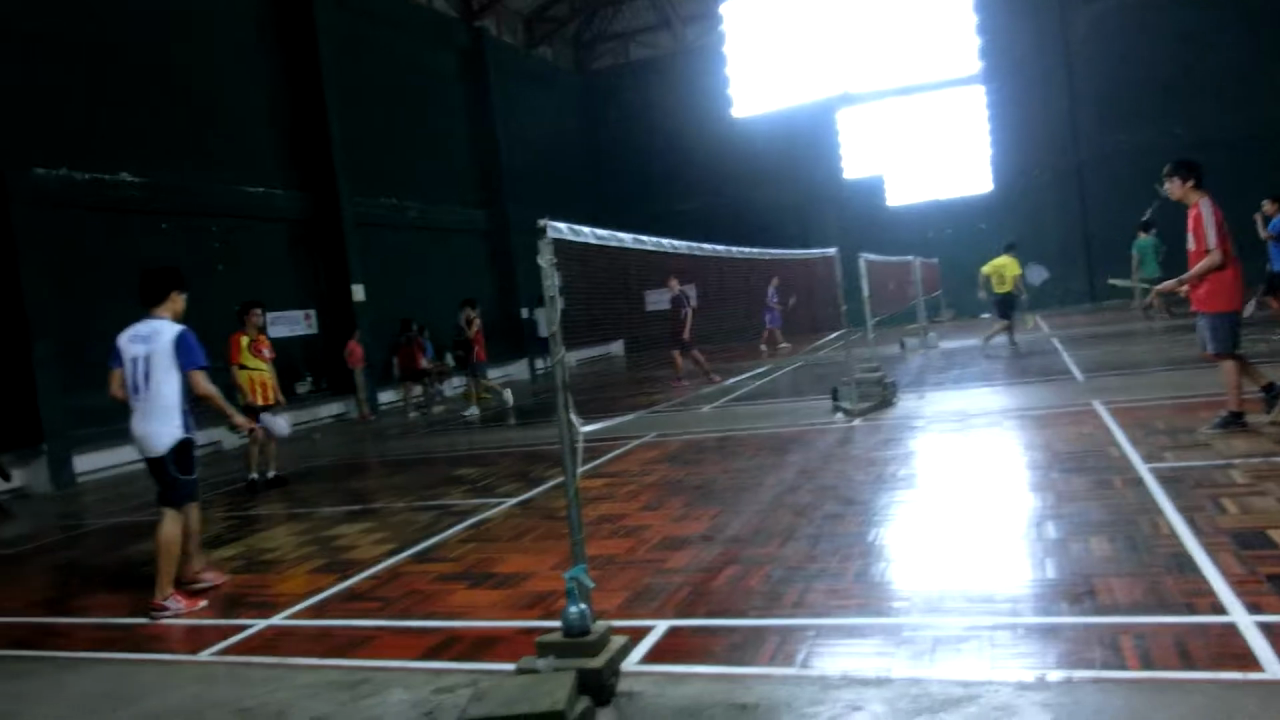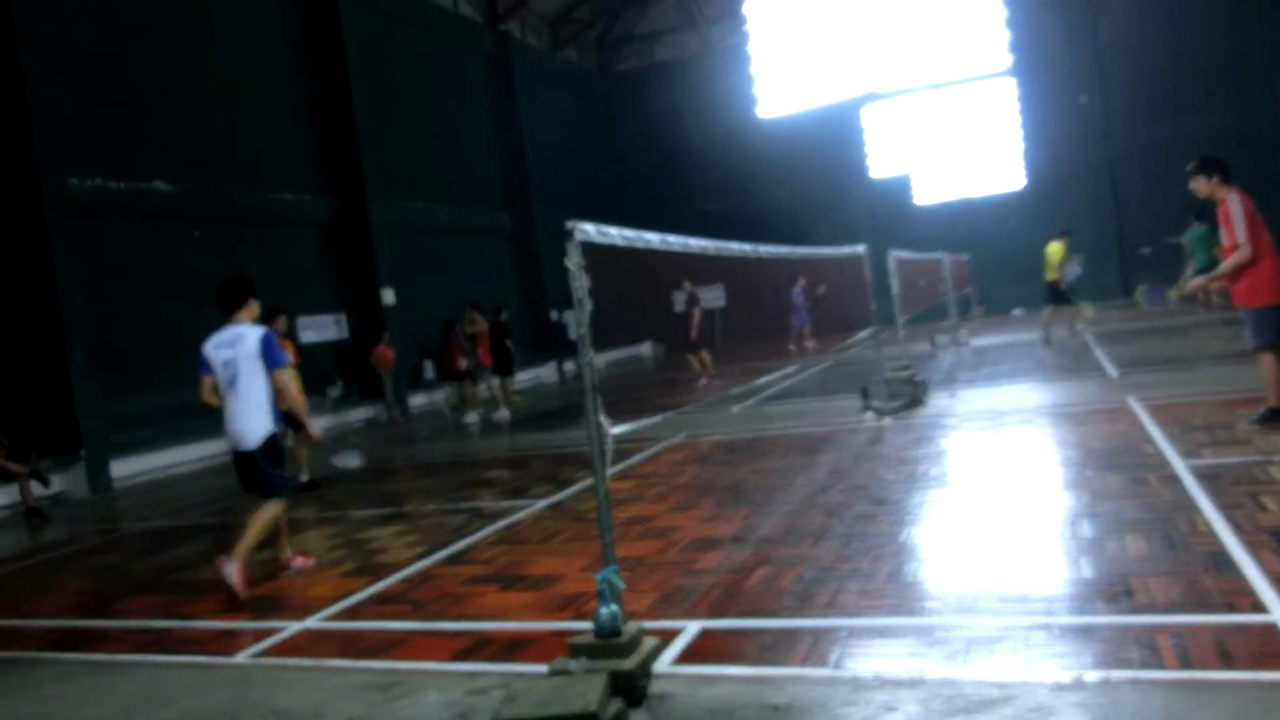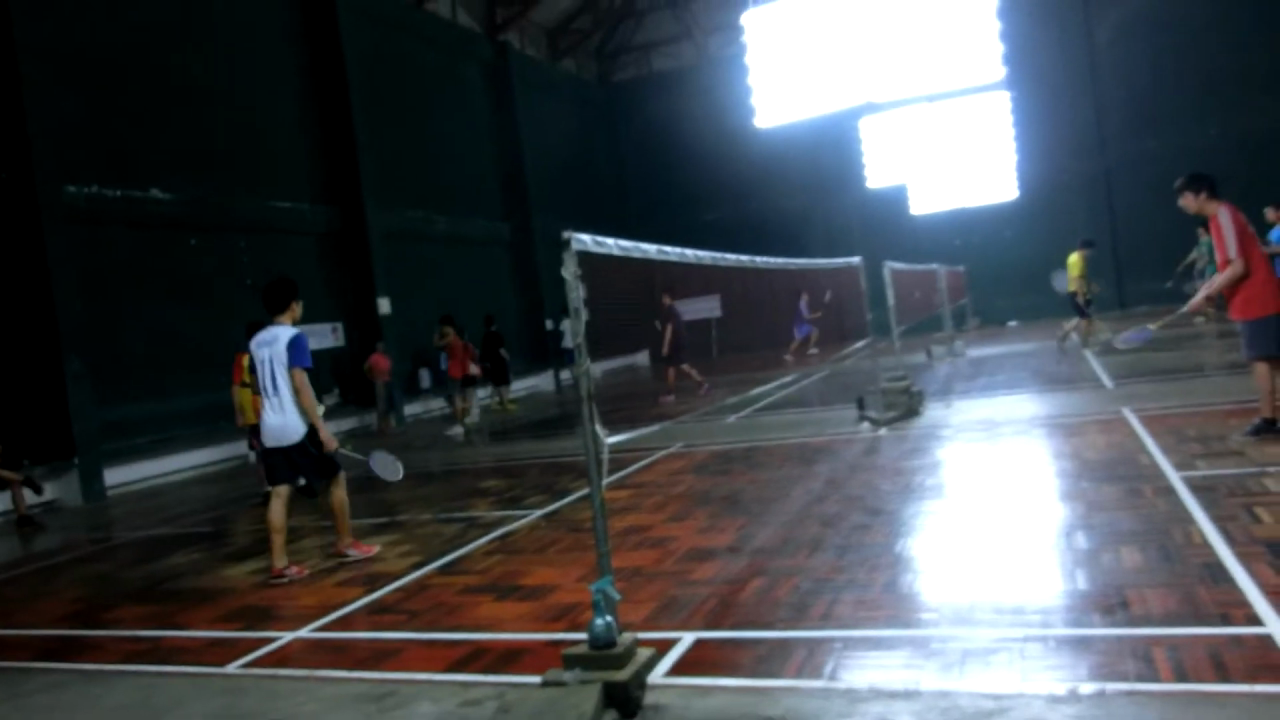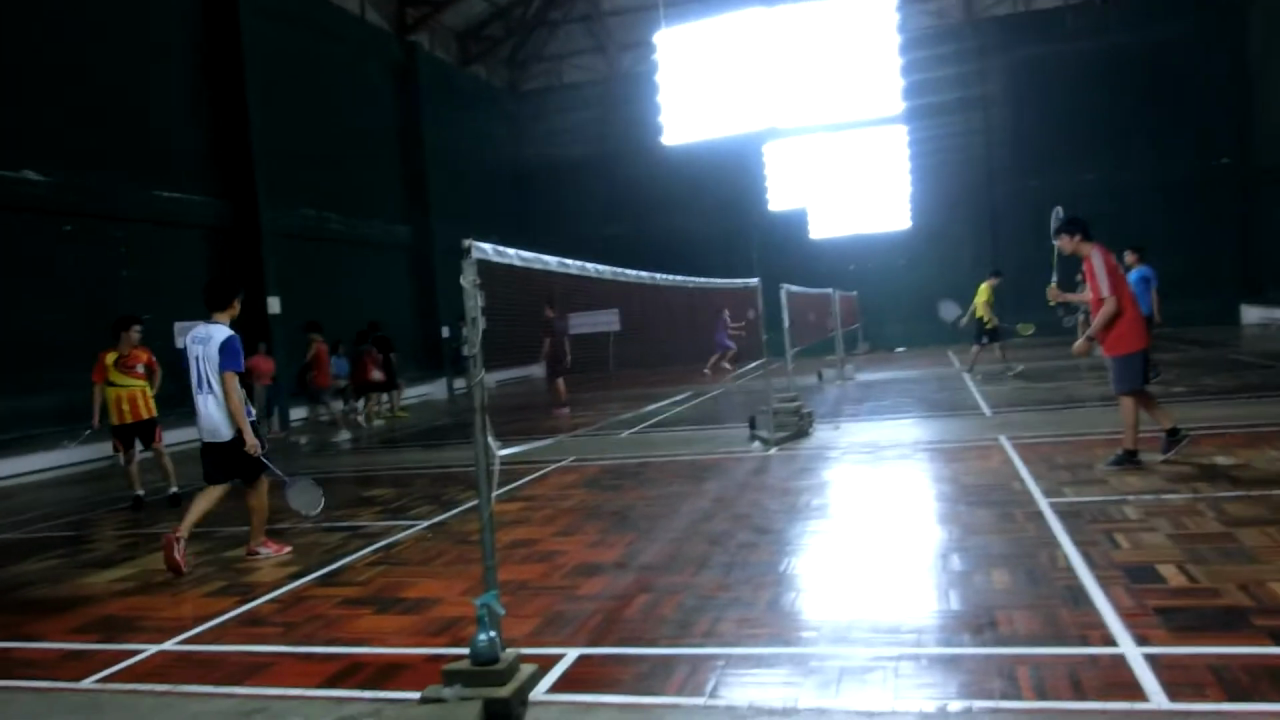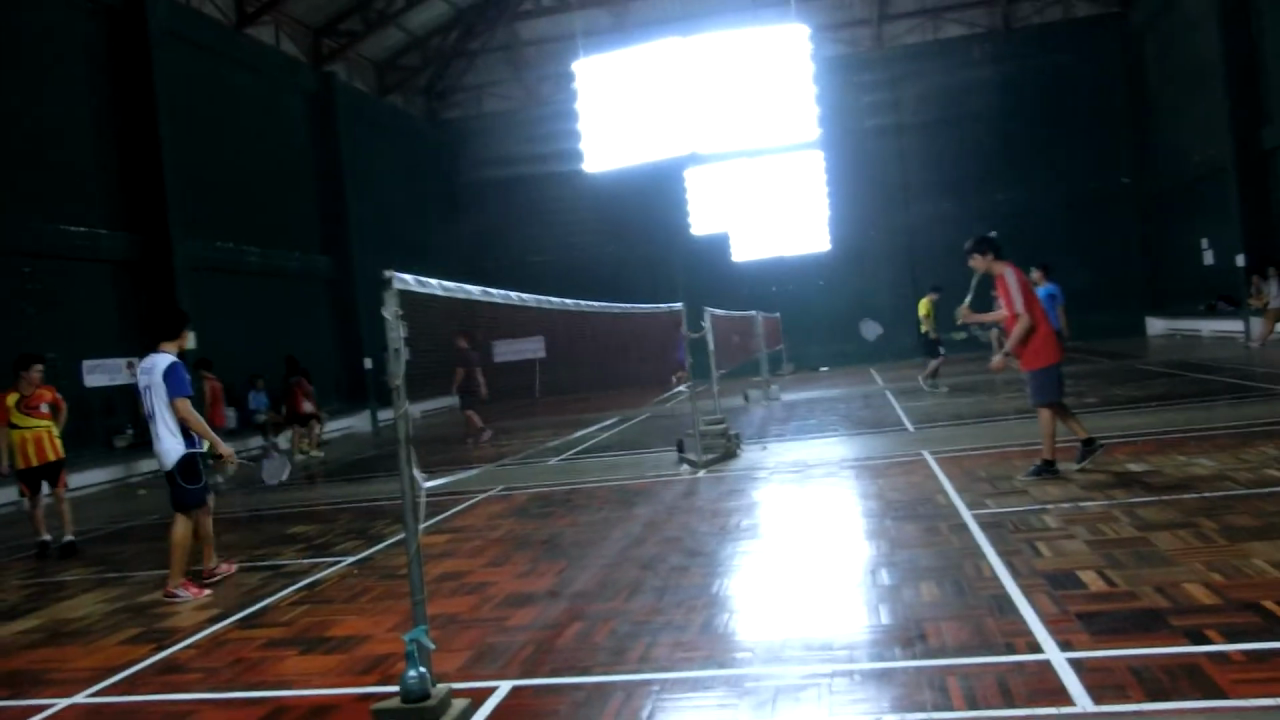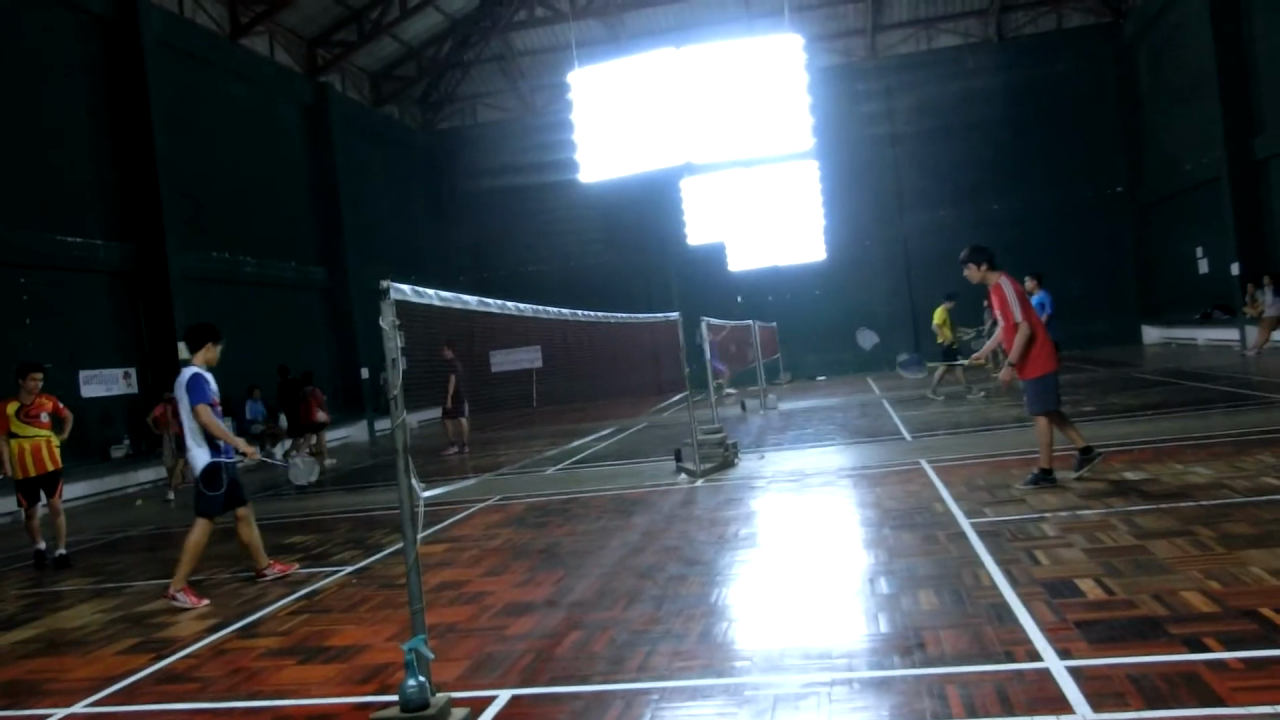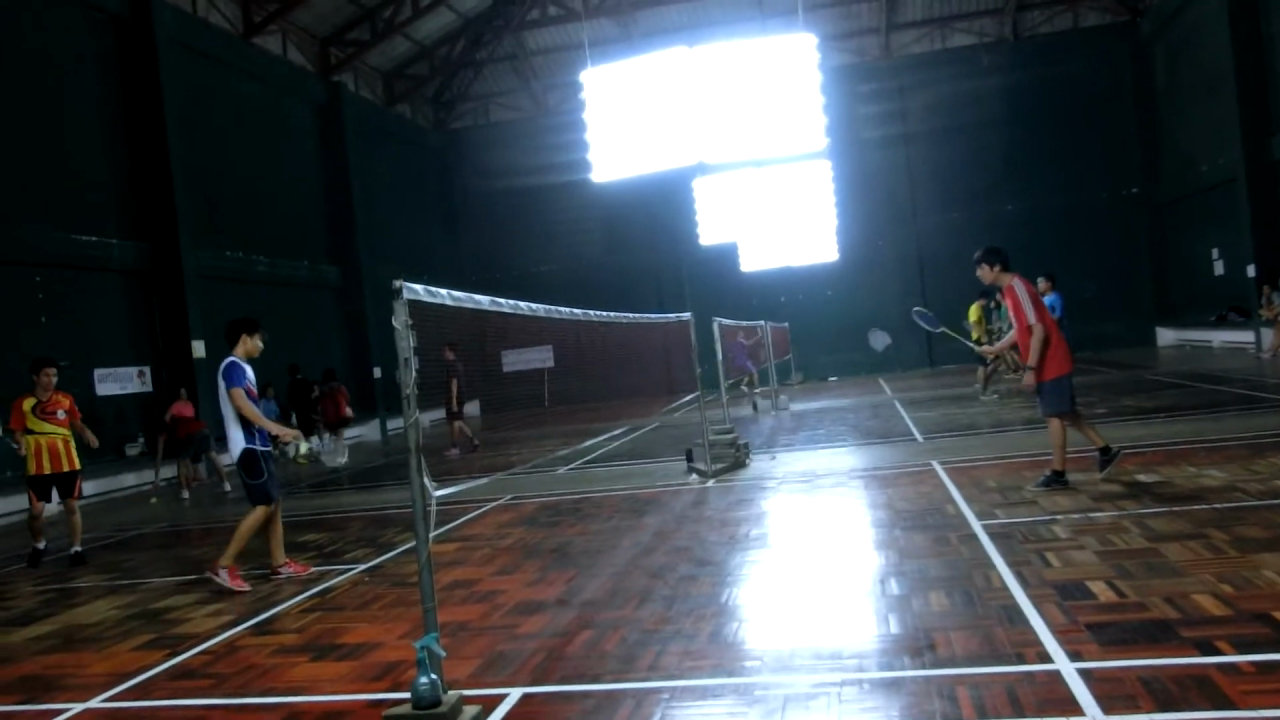
dt=0.3s
person 1, frame 1
left shoulder: (125, 337)
right shoulder: (178, 334)
left elbow: (116, 389)
right elbow: (201, 386)
right wrist: (234, 415)
left hip: (144, 435)
right hip: (171, 435)
left knee: (187, 500)
right knee: (173, 510)
left ankle: (194, 570)
right ankle: (164, 596)
person 1, frame 2
left shoulder: (211, 344)
right shoulder: (261, 336)
left elbow: (207, 395)
right elbow: (283, 385)
right wrist: (307, 422)
left hip: (236, 433)
right hip: (261, 430)
left knee: (271, 494)
right knee: (275, 500)
left ankle: (286, 557)
right ankle: (234, 560)
person 1, frame 3
left shoulder: (257, 342)
right shoulder: (294, 338)
right elbow: (300, 385)
right wrist: (321, 428)
left hip: (271, 430)
right hip: (299, 429)
left knee: (279, 493)
right knee: (334, 478)
left ankle: (279, 563)
right ankle: (346, 544)
person 1, frame 4
left shoulder: (193, 336)
right shoulder: (228, 339)
right elbow: (230, 388)
right wrist: (247, 432)
left hip: (207, 426)
right hip: (231, 426)
left knee: (217, 486)
right knee: (257, 480)
left ankle: (179, 536)
right ankle: (258, 542)
person 1, frame 5
left shoulder: (146, 366)
right shoulder: (173, 366)
right elbow: (184, 411)
right wrist: (217, 442)
left hip: (169, 449)
right hip: (182, 450)
left knee: (203, 504)
right knee: (187, 514)
left ankle: (211, 566)
right ankle: (176, 584)
person 1, frame 6
left shoulder: (189, 377)
right shoulder: (197, 378)
right elbow: (205, 418)
left wrist: (232, 442)
right wrist: (239, 444)
left hip: (218, 458)
right hip: (211, 460)
left knee: (244, 513)
right knee: (204, 521)
left ankle: (264, 566)
right ankle: (177, 587)
person 1, frame 7
left shoulder: (242, 369)
right shoulder: (232, 366)
right elbow: (240, 404)
left wrist: (281, 430)
right wrist: (274, 428)
left hip: (259, 446)
right hip: (248, 448)
left knee: (274, 504)
right knee: (263, 505)
left ankle: (279, 563)
right ankle: (224, 564)
person 2, frame 1
left shoulder: (1205, 208)
right shoulder: (1196, 209)
left elbow: (1216, 257)
left wrist: (1180, 281)
right wrist: (1191, 283)
left hip: (1218, 296)
right hip: (1208, 296)
left knee: (1223, 353)
right knee: (1215, 352)
left ankle: (1234, 415)
person 2, frame 2
left shoulder: (1234, 202)
right shoulder: (1230, 202)
left elbow: (1245, 252)
left wrist: (1208, 278)
right wrist: (1221, 278)
left hip: (1258, 289)
right hip: (1252, 288)
person 2, frame 3
left shoulder: (1223, 217)
right shoulder: (1221, 215)
left elbow: (1238, 267)
left wrist: (1204, 296)
right wrist: (1210, 288)
left hip: (1254, 300)
right hip: (1255, 297)
person 2, frame 4
left shoulder: (1096, 258)
right shoulder: (1093, 258)
left elbow: (1111, 305)
left wrist: (1088, 338)
right wrist: (1064, 297)
left hip: (1124, 337)
right hip: (1125, 336)
left knee: (1126, 393)
right knee: (1134, 391)
left ankle: (1129, 453)
right ankle: (1172, 432)
person 2, frame 5
left shoulder: (1009, 277)
right shoulder: (1003, 277)
left elbow: (1025, 321)
right elbow: (1008, 314)
left wrist: (1004, 353)
right wrist: (975, 318)
left hip: (1038, 352)
right hip: (1038, 351)
left knee: (1044, 405)
right knee: (1050, 403)
left ankle: (1048, 464)
right ankle: (1087, 442)
person 2, frame 6
left shoulder: (1005, 287)
right shoulder: (996, 288)
left elbow: (1024, 329)
left wrist: (1009, 365)
right wrist: (984, 352)
left hip: (1035, 361)
right hip: (1034, 361)
left knee: (1040, 414)
right knee: (1048, 411)
left ankle: (1045, 472)
right ankle: (1085, 451)
person 2, frame 7
left shoulder: (1018, 289)
right shoulder: (1010, 289)
left elbow: (1038, 331)
left wrist: (1029, 369)
right wrist: (995, 349)
left hip: (1049, 362)
right hip: (1051, 361)
left knee: (1053, 415)
right knee: (1066, 412)
left ankle: (1058, 474)
right ankle: (1105, 451)
person 3, frame 1
left shoulder: (264, 339)
right shoulder: (237, 339)
right elbow: (234, 368)
left wrist: (278, 392)
right wrist: (245, 393)
left hip: (269, 396)
right hip: (251, 398)
left knee: (270, 435)
right knee: (257, 436)
left ankle: (272, 474)
right ankle: (252, 477)
person 3, frame 2
left shoulder: (288, 345)
left wrist: (301, 396)
right wrist: (275, 398)
right hip: (278, 404)
left knee: (301, 438)
left ankle: (304, 478)
person 3, frame 3
right shoulder: (242, 359)
right elbow: (236, 387)
right wrist: (239, 414)
right hip: (254, 415)
right knee: (260, 453)
right ankle: (267, 490)
person 3, frame 4
left shoulder: (144, 353)
right shoulder: (106, 358)
left elbow: (156, 371)
right elbow: (98, 387)
left wrist: (152, 391)
right wrist: (96, 415)
left hip: (145, 411)
right hip: (120, 416)
left knee: (159, 449)
right knee: (128, 455)
left ankle: (174, 490)
right ankle: (138, 494)
person 3, frame 5
left shoulder: (48, 392)
left elbow: (62, 408)
left wrist: (57, 430)
left hip: (51, 453)
right hip: (25, 458)
left knee: (60, 494)
right knee: (34, 500)
left ankle: (68, 538)
right ankle: (43, 539)
person 3, frame 6
left shoulder: (49, 401)
left elbow: (68, 416)
left wrist: (63, 435)
left hip: (49, 463)
right hip: (23, 468)
left knee: (56, 506)
right knee: (30, 511)
left ankle: (61, 551)
right ankle: (39, 548)
person 3, frame 7
left shoulder: (66, 399)
right shoulder: (22, 403)
left elbow: (76, 424)
right elbow: (18, 432)
left wrist: (87, 434)
right wrist: (22, 445)
left hip: (67, 462)
right hip: (38, 466)
left knee: (72, 506)
right knee: (36, 510)
left ankle: (76, 549)
right ankle: (38, 544)
